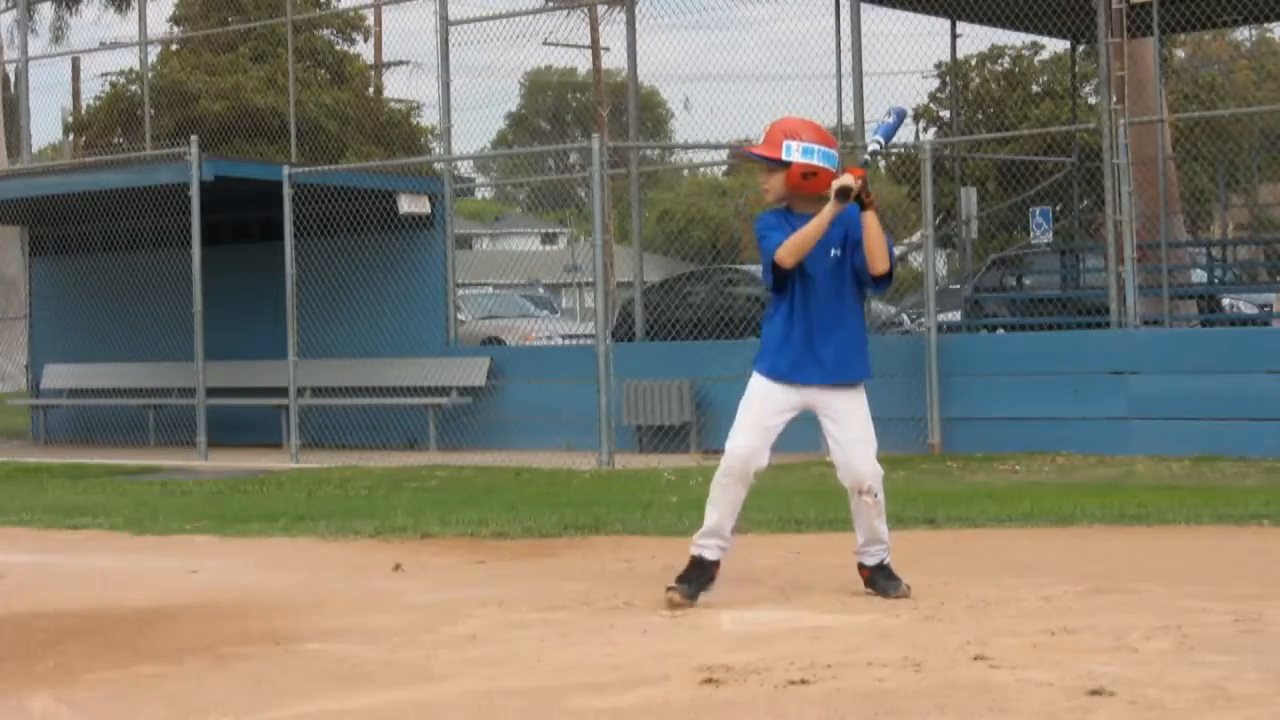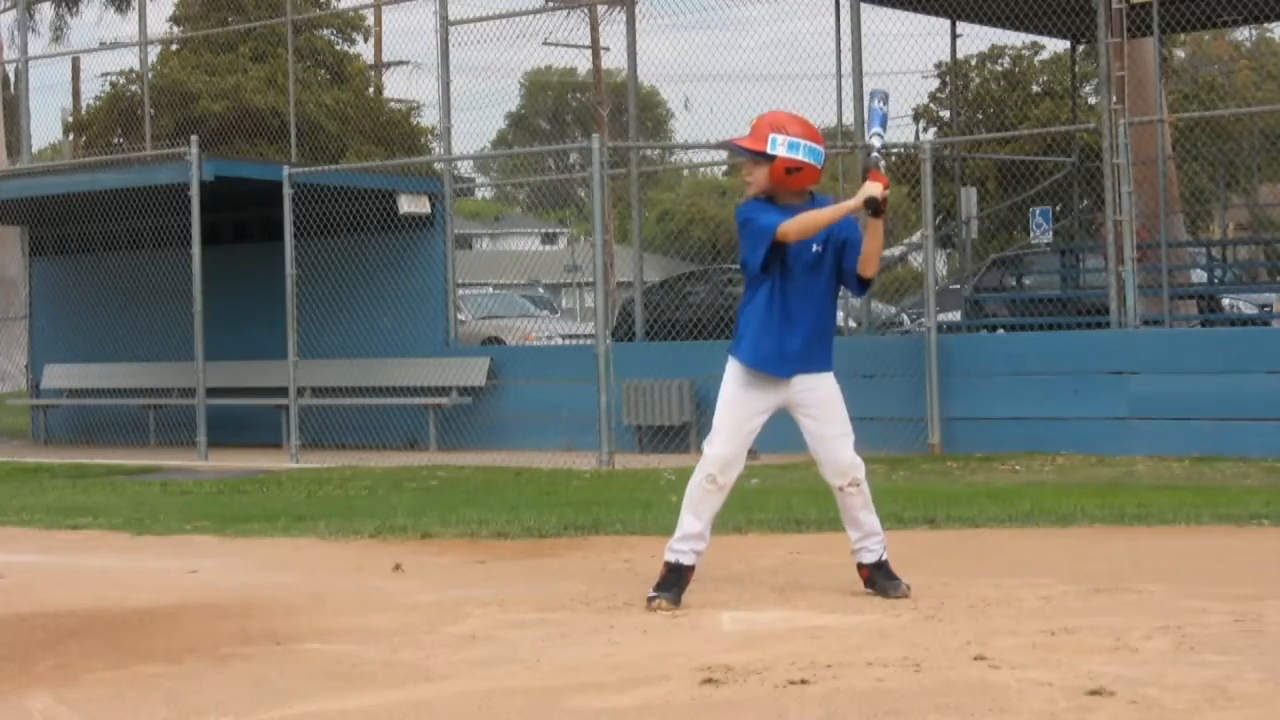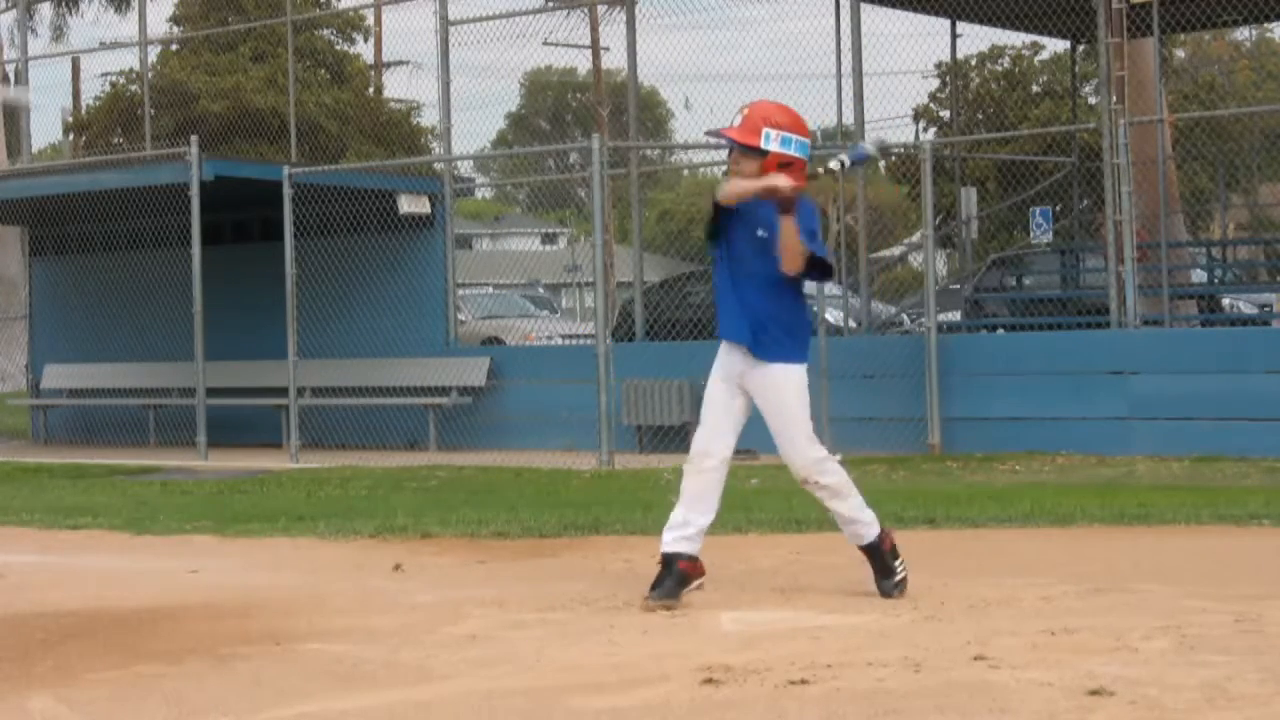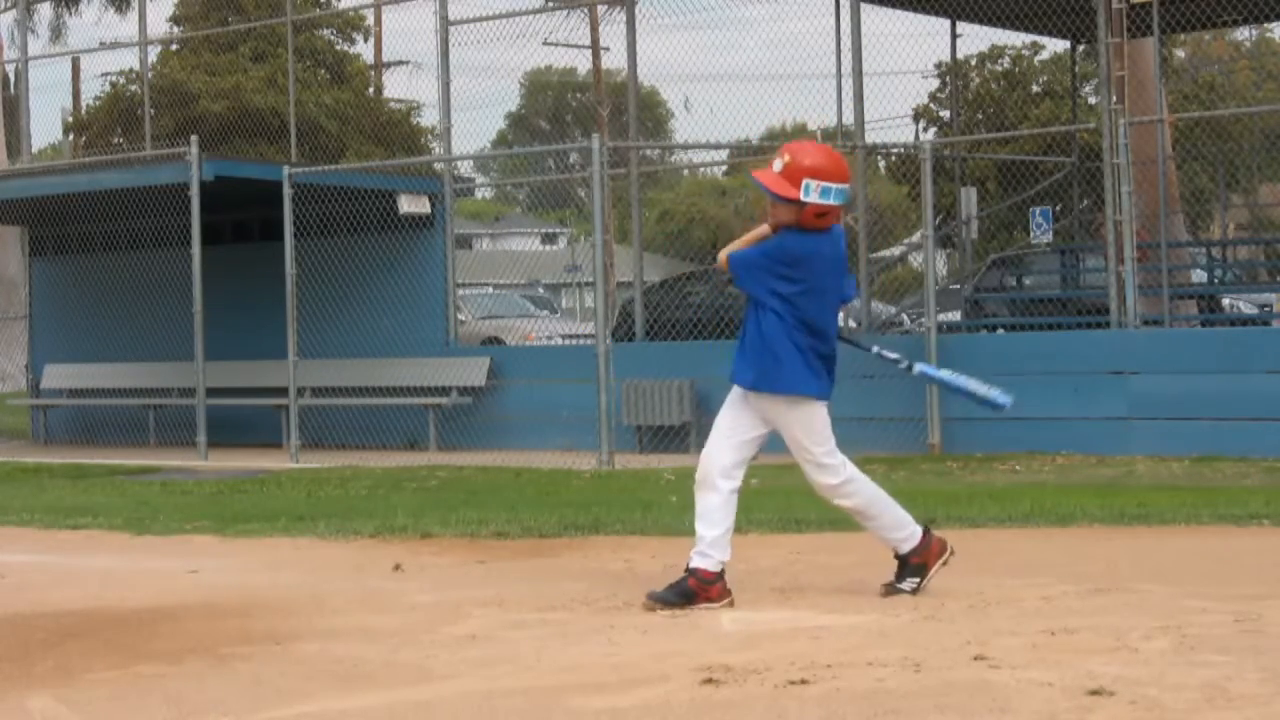
dt=1s
person 1, frame 1
left shoulder: (852, 219)
right shoulder: (771, 222)
left elbow: (879, 267)
right elbow: (786, 257)
left wrist: (866, 204)
right wrist: (833, 204)
left hip: (839, 371)
right hip: (778, 369)
left knee: (863, 471)
right knee: (738, 457)
left ankle: (875, 562)
right ankle: (705, 558)
person 1, frame 2
left shoulder: (834, 217)
right shoulder: (752, 213)
left elbow: (865, 272)
right elbow: (791, 231)
left wrist: (875, 214)
right wrist: (855, 202)
left hip: (812, 369)
right hip: (753, 365)
left knee: (845, 467)
right knee: (718, 462)
left ankle: (873, 561)
right ankle: (678, 564)
person 1, frame 3
left shoulder: (799, 207)
right shoulder: (742, 194)
left elbow: (792, 266)
right elbow: (724, 193)
left wrist: (787, 209)
right wrist: (765, 186)
left hip: (780, 355)
right hip: (736, 348)
left knee: (806, 458)
right knee: (706, 452)
left ankle: (875, 542)
right ankle: (680, 557)
person 1, frame 4
left shoulder: (792, 248)
right shoulder: (826, 235)
left elbow: (726, 261)
right elbow: (842, 294)
left wrist: (767, 228)
left hip: (793, 383)
right hip: (756, 378)
left knee: (831, 476)
right knee: (715, 467)
left ankle: (919, 546)
right ankle: (706, 574)
